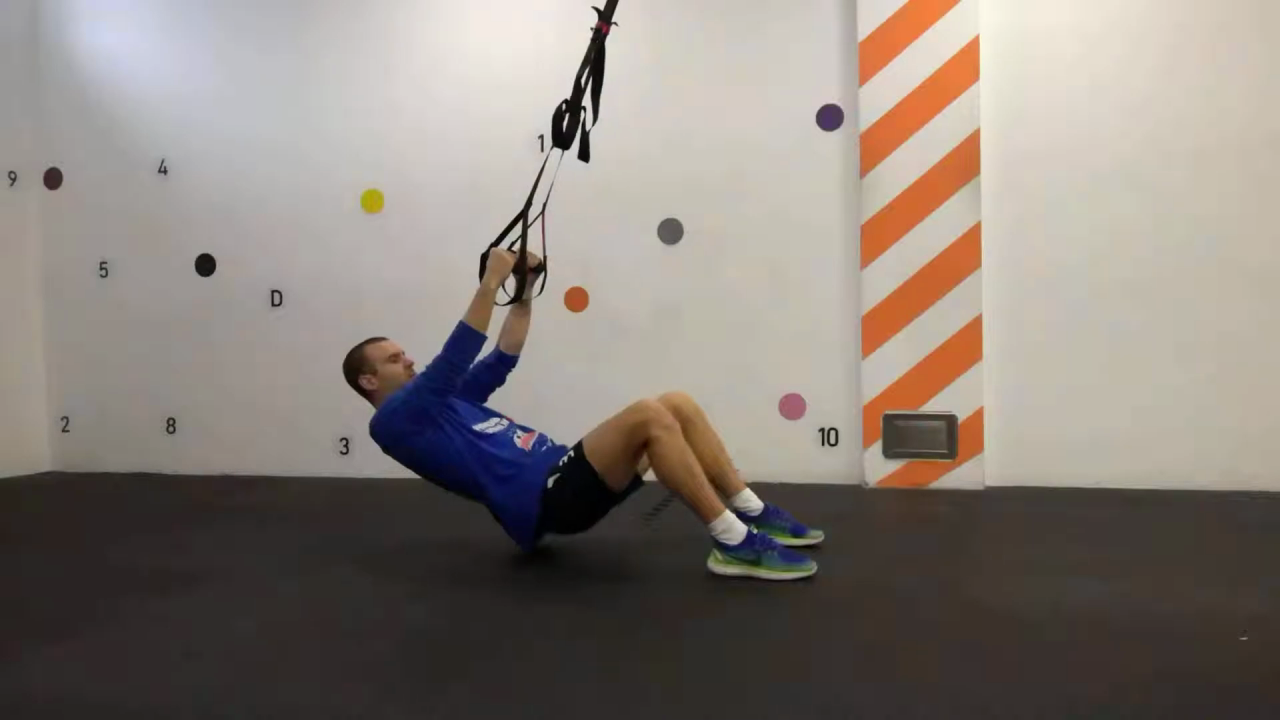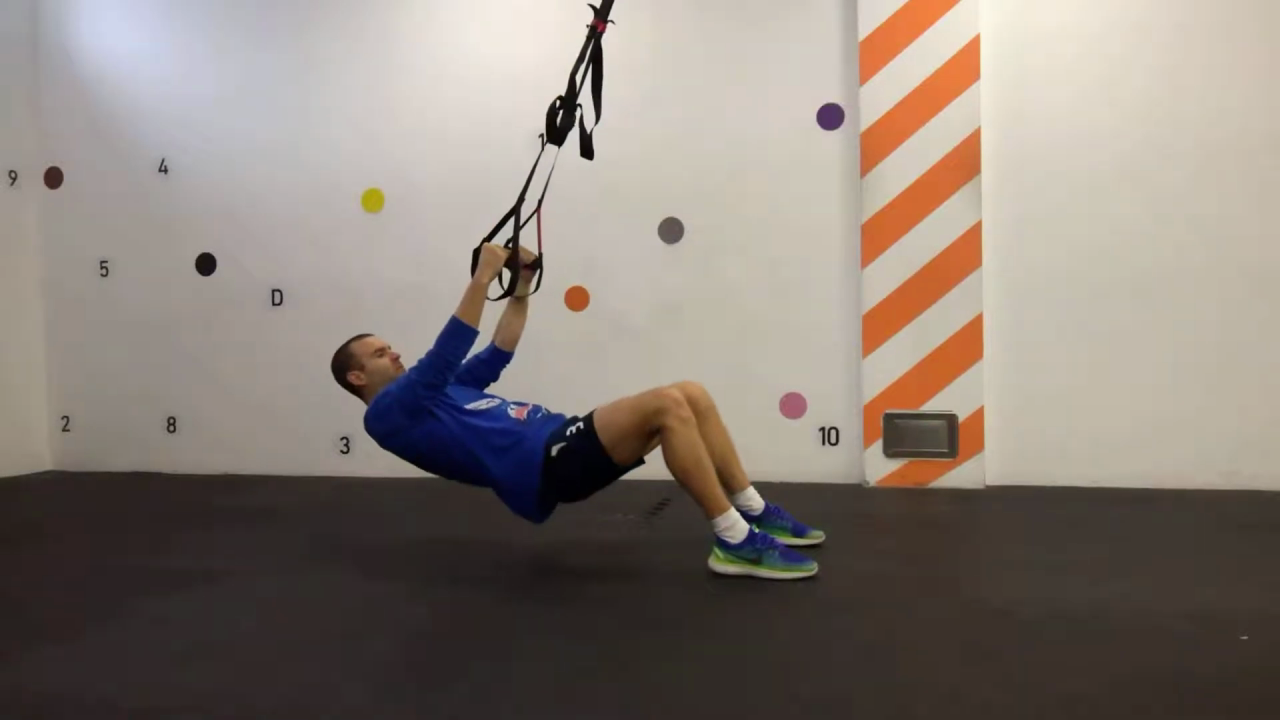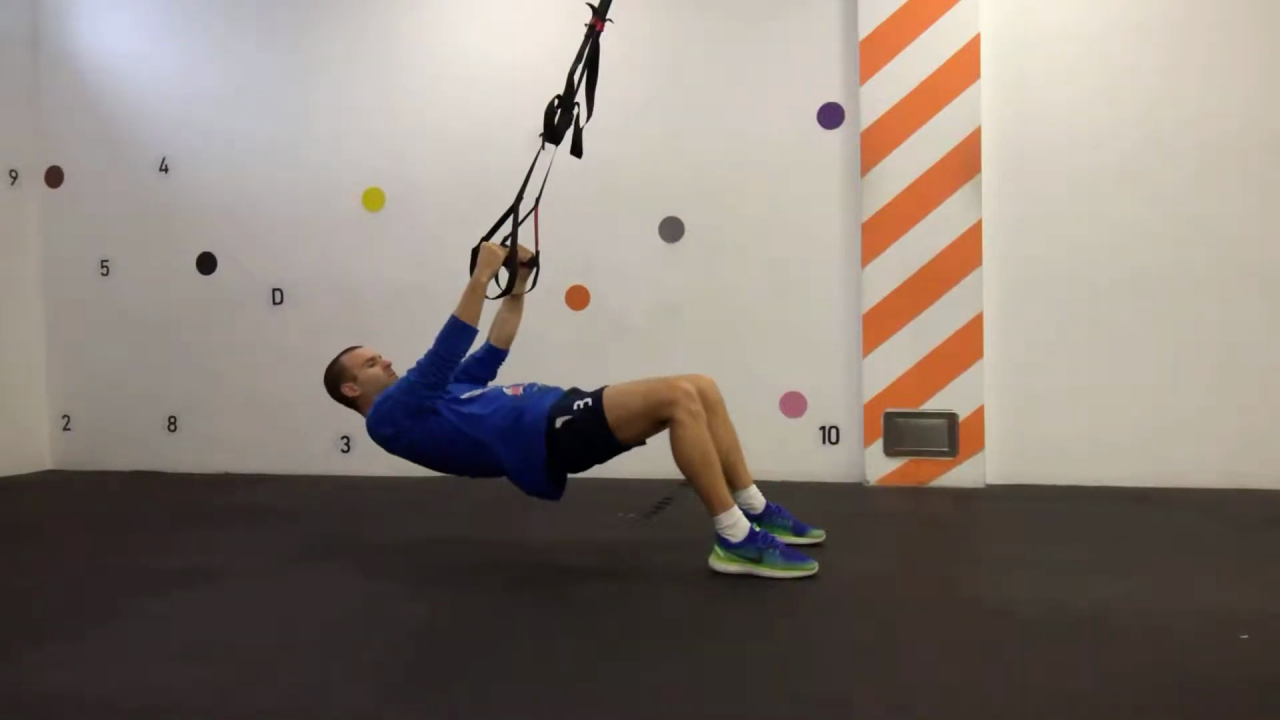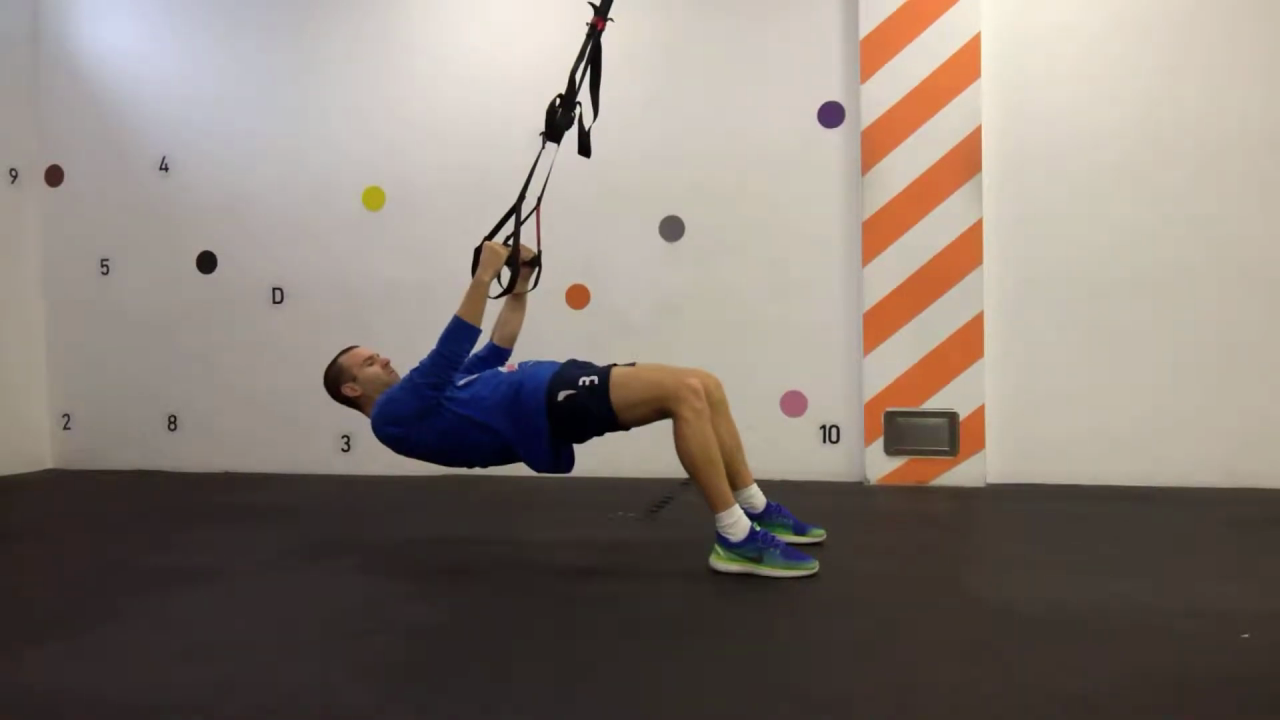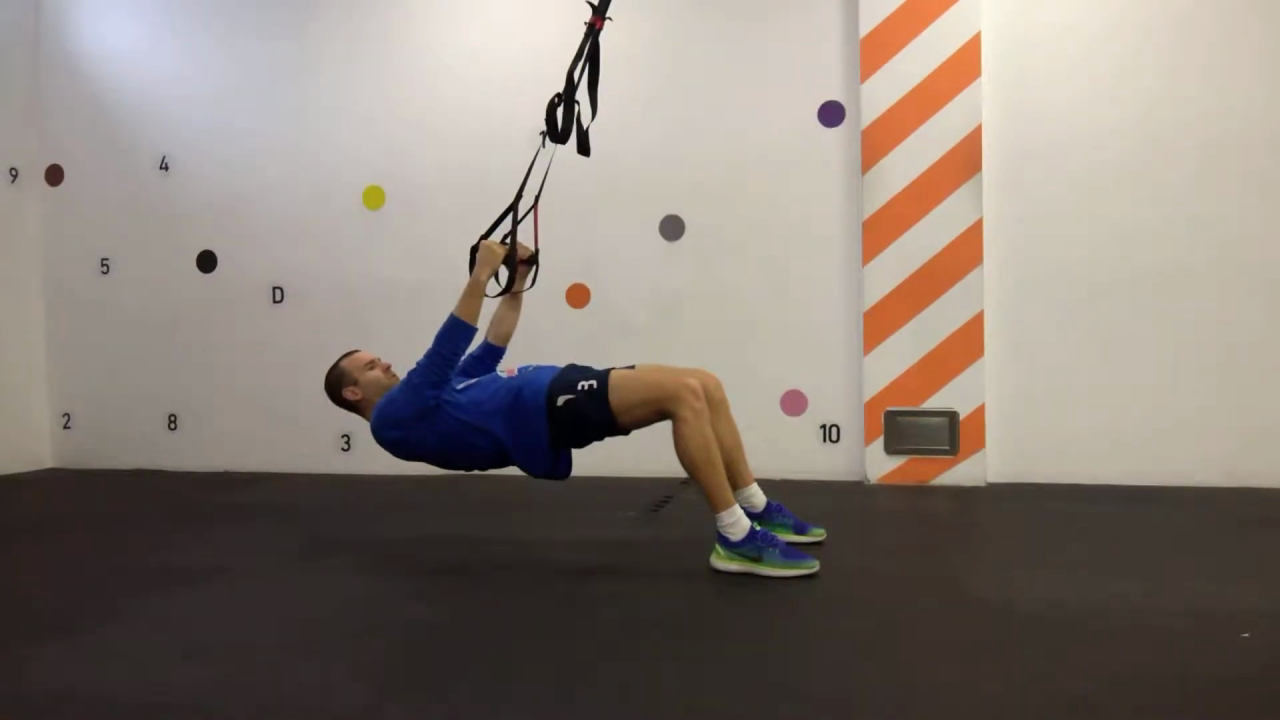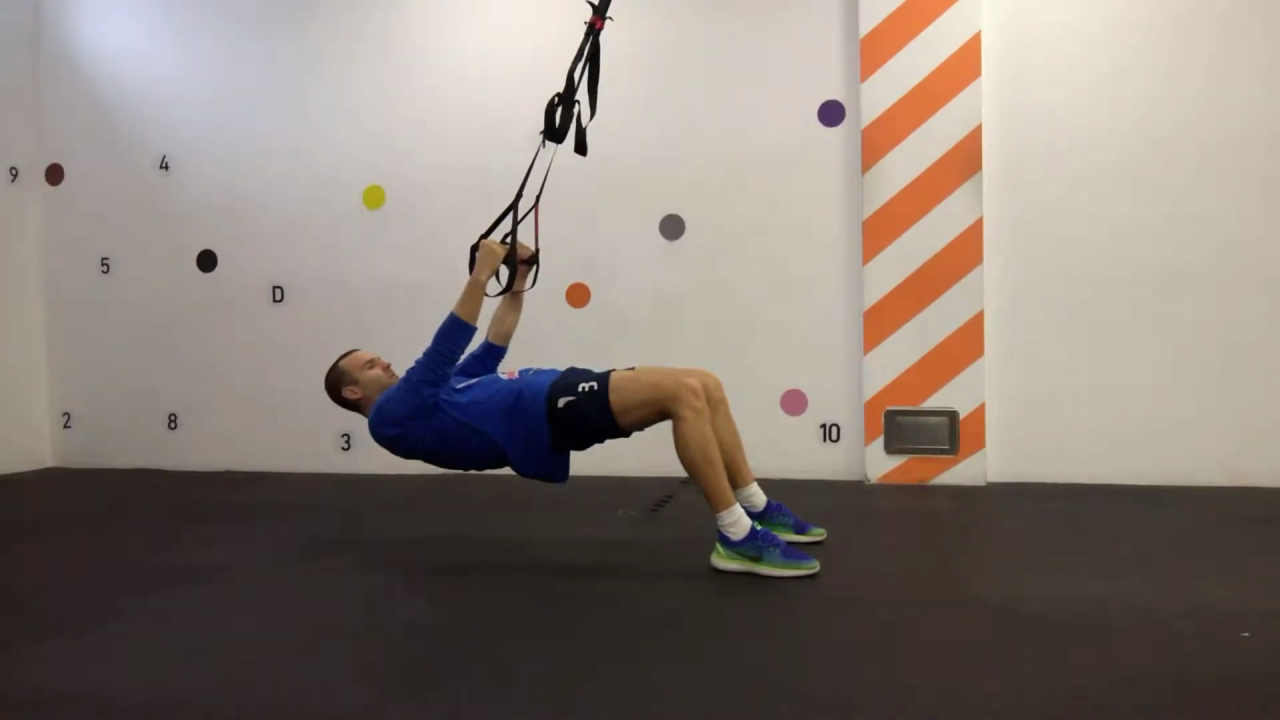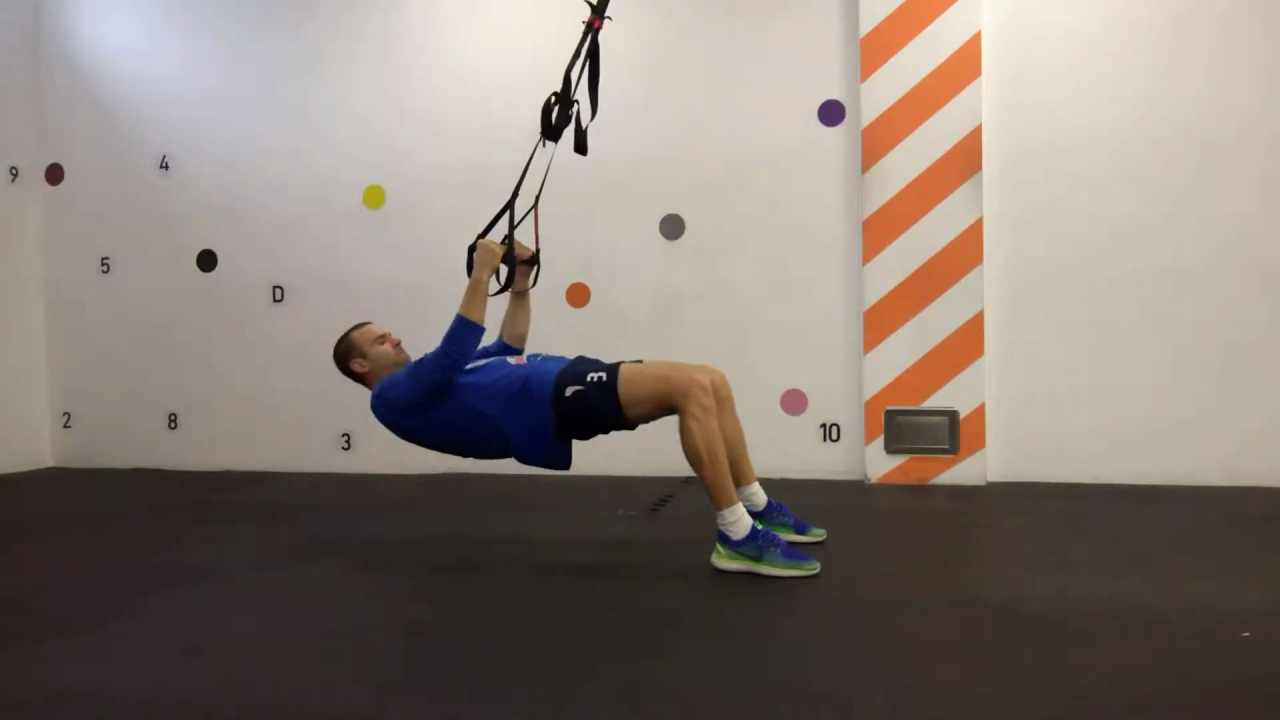
dt=0.3s
person 1, frame 1
left shoulder: (440, 402)
right shoulder: (395, 423)
left elbow: (500, 361)
right elbow: (451, 363)
left wrist: (523, 292)
right wrist: (489, 285)
left hip: (560, 475)
right hip: (544, 497)
left knee: (676, 405)
right knee: (649, 415)
left ankle: (755, 515)
right ankle: (733, 542)
person 1, frame 2
left shoulder: (431, 395)
right shoulder: (388, 416)
left elbow: (496, 356)
right elbow: (443, 357)
left wrist: (521, 289)
right wrist: (480, 280)
left hip: (556, 444)
right hip: (543, 466)
left knee: (691, 395)
right knee: (667, 404)
left ankle: (756, 513)
right ankle: (735, 541)
person 1, frame 3
left shoulder: (427, 399)
right shoulder: (389, 420)
left elbow: (490, 355)
right elbow: (441, 358)
left wrist: (516, 286)
right wrist: (480, 278)
left hip: (557, 416)
right hip: (546, 434)
left knee: (700, 390)
right knee: (680, 397)
left ankle: (757, 511)
right ankle: (736, 540)
person 1, frame 4
left shoulder: (425, 398)
right shoulder: (394, 418)
left elbow: (494, 353)
right elbow: (446, 357)
left wrist: (519, 284)
right wrist: (483, 277)
left hip: (558, 389)
right hip: (548, 406)
left knee: (704, 386)
right knee: (686, 392)
left ankle: (756, 510)
right ankle: (736, 538)
person 1, frame 5
left shoulder: (425, 399)
right shoulder: (394, 421)
left elbow: (489, 351)
right elbow: (442, 355)
left wrist: (516, 283)
right wrist: (480, 277)
left hip: (556, 393)
right hip: (545, 412)
left knee: (704, 385)
right knee: (684, 392)
left ankle: (757, 510)
right ankle: (737, 538)
person 1, frame 6
left shoulder: (428, 395)
right shoulder: (391, 420)
left elbow: (490, 350)
right elbow: (442, 353)
left wrist: (517, 282)
right wrist: (480, 275)
left hip: (557, 395)
right hip: (547, 415)
left knee: (704, 386)
right knee: (685, 393)
left ankle: (757, 509)
right ankle: (737, 537)
person 1, frame 7
left shoulder: (426, 381)
right shoulder: (392, 398)
left elbow: (506, 351)
right elbow: (455, 354)
left wrist: (520, 282)
right wrist: (481, 275)
left hip: (560, 384)
right hip: (552, 399)
left knee: (710, 382)
right knee: (693, 388)
left ankle: (758, 509)
right ankle: (738, 537)
